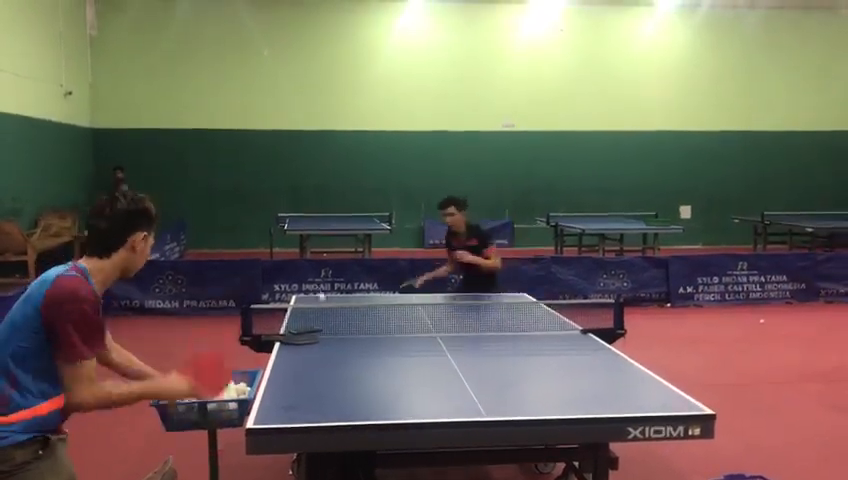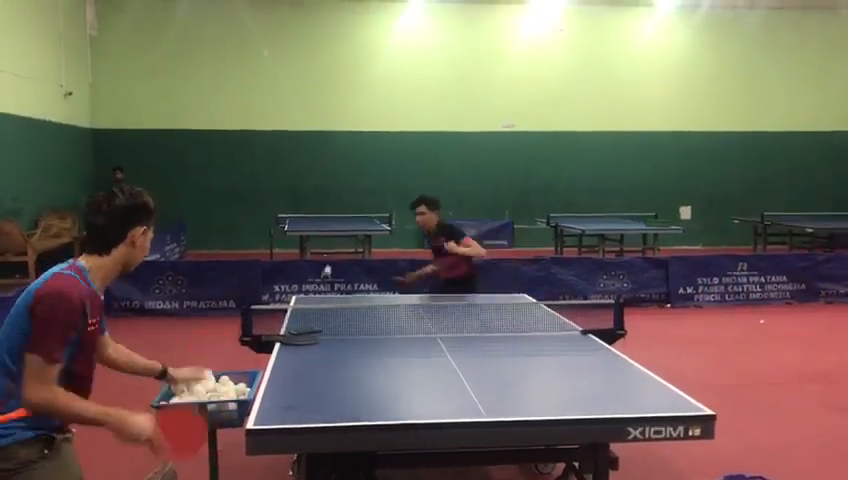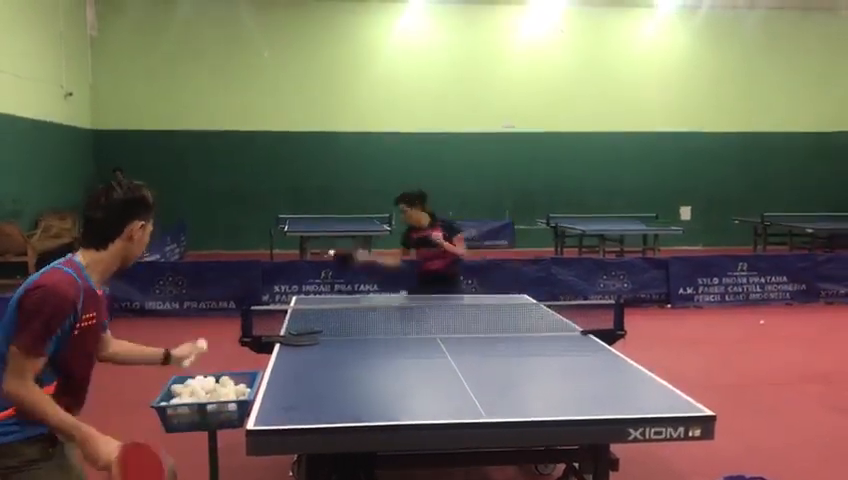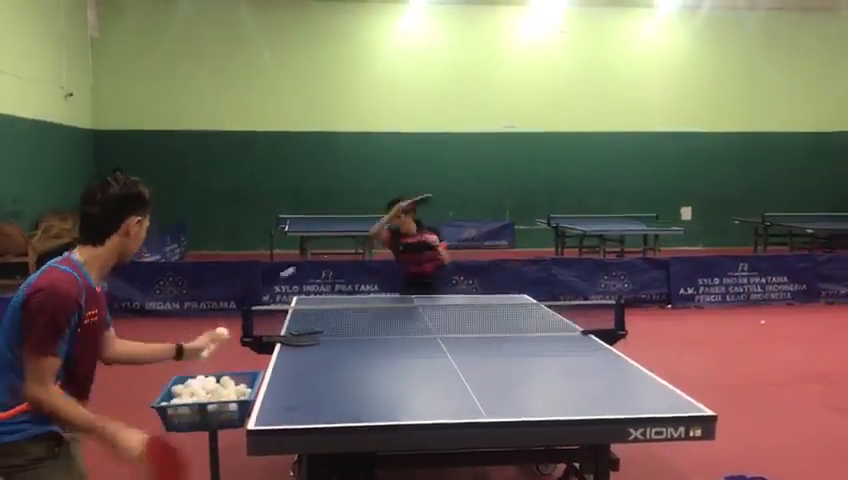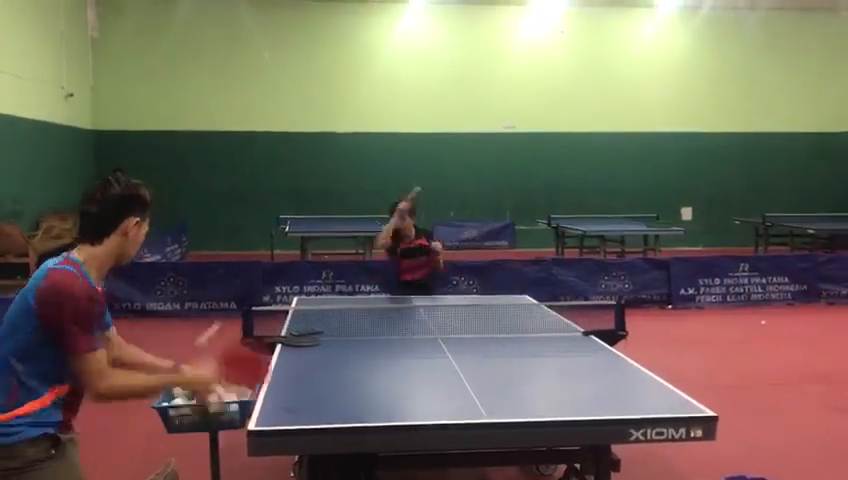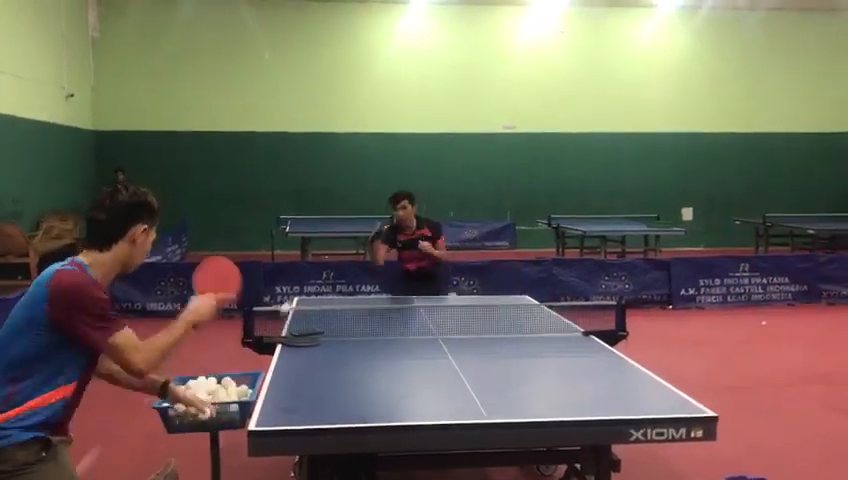
dt=0.1s
person 1, frame 1
left shoulder: (73, 283)
right shoulder: (72, 294)
left elbow: (107, 352)
right elbow: (82, 394)
left wrist: (165, 383)
right wrist: (158, 388)
left hip: (33, 435)
person 1, frame 2
left shoulder: (89, 288)
right shoulder: (65, 295)
left elbow: (103, 349)
right elbow: (35, 394)
left wrist: (166, 372)
right wrist: (120, 421)
left hip: (43, 436)
person 1, frame 3
left shoulder: (90, 286)
right shoulder: (56, 290)
left elbow: (104, 347)
left wrist: (169, 356)
right wrist: (88, 436)
left hip: (45, 435)
right hip: (26, 441)
person 1, frame 4
left shoulder: (87, 283)
right shoulder: (58, 289)
left elbow: (108, 347)
right elbow: (37, 390)
left wrist: (182, 350)
right wrist: (112, 433)
left hip: (47, 433)
right hip: (30, 438)
person 1, frame 5
left shoulder: (84, 282)
right shoulder: (67, 287)
left elbow: (114, 349)
right elbow: (101, 384)
left wrist: (179, 369)
right wrist: (181, 379)
left hip: (44, 433)
right hip: (27, 440)
person 1, frame 6
left shoulder: (74, 276)
right shoulder: (74, 286)
left elbow: (104, 361)
right elbow: (138, 361)
left wrist: (166, 389)
right wrist: (190, 319)
left hip: (32, 434)
